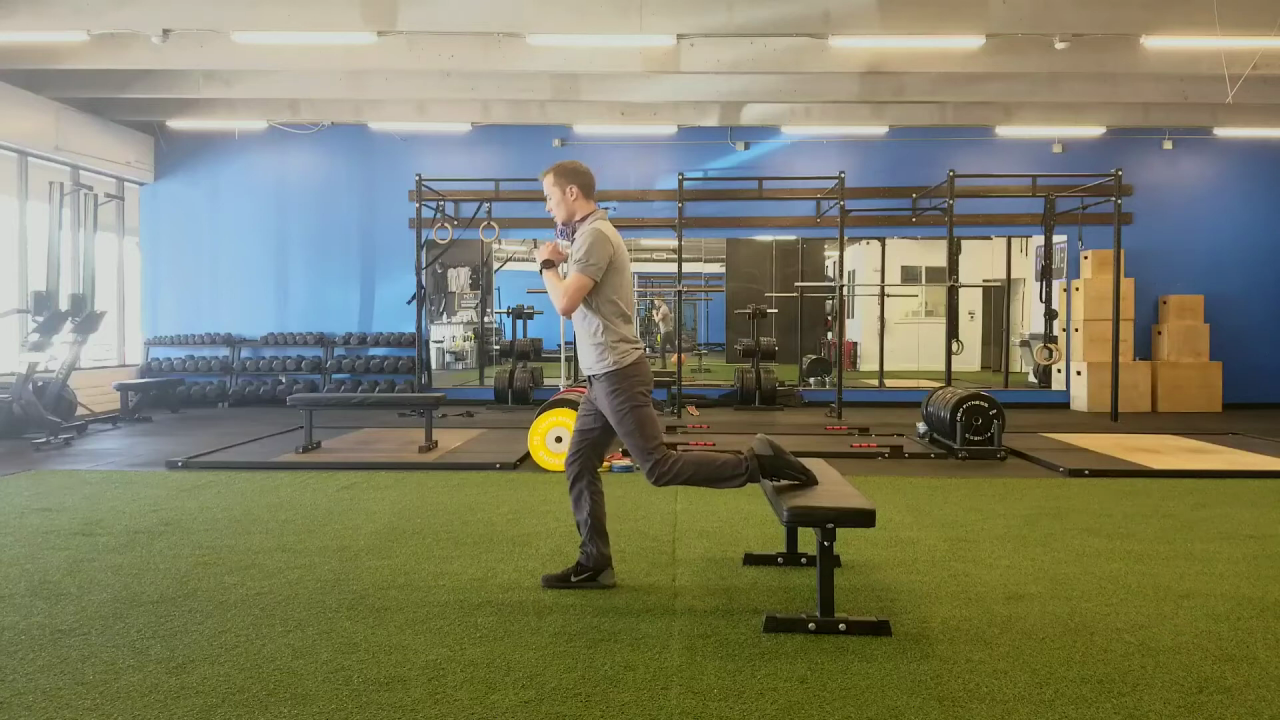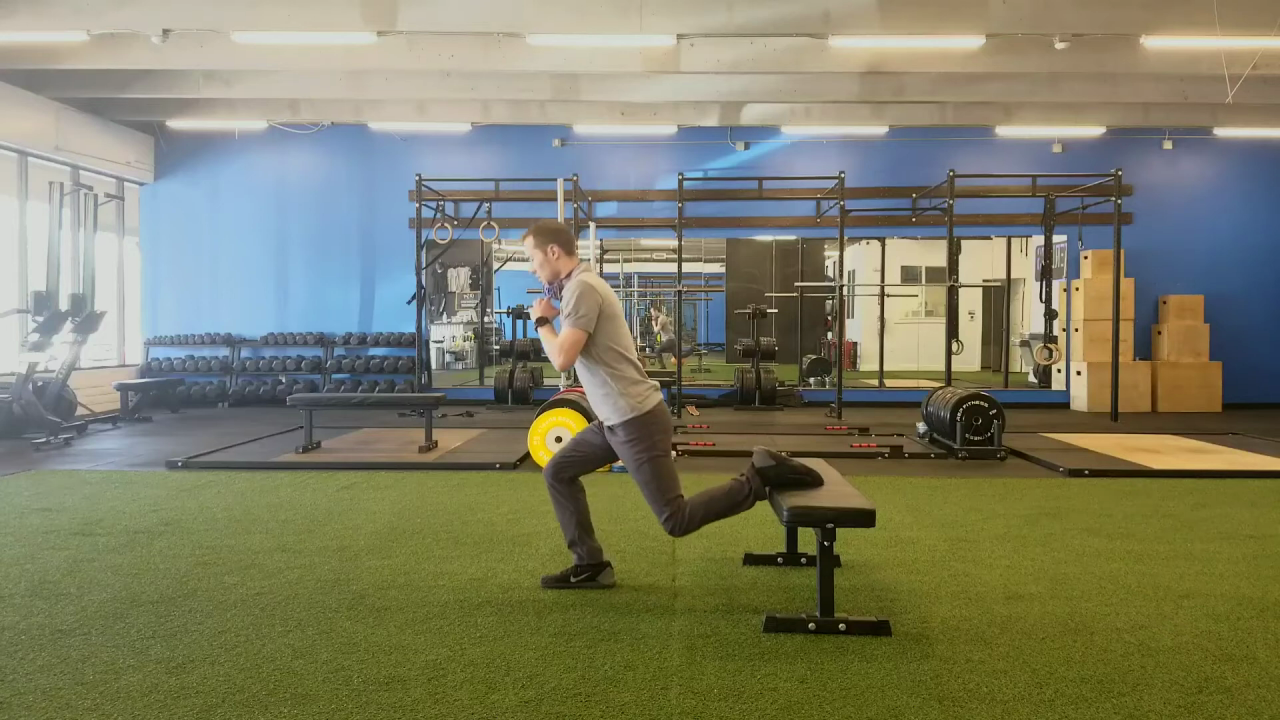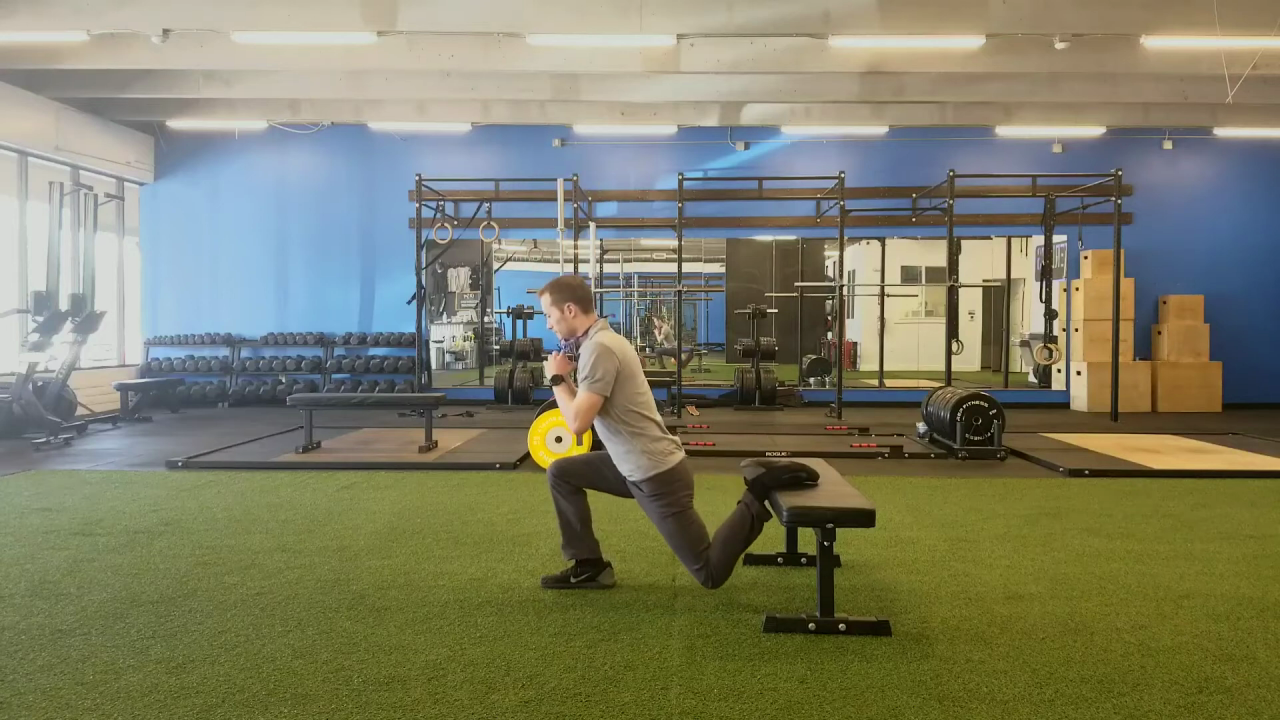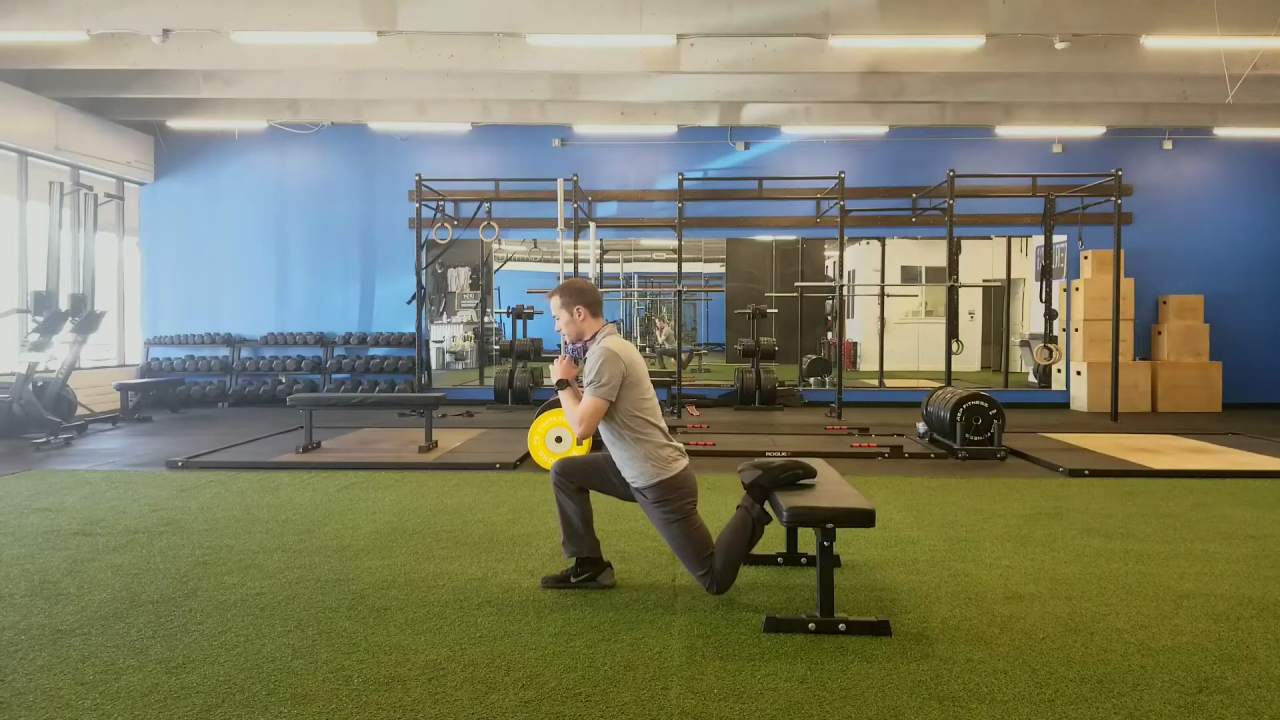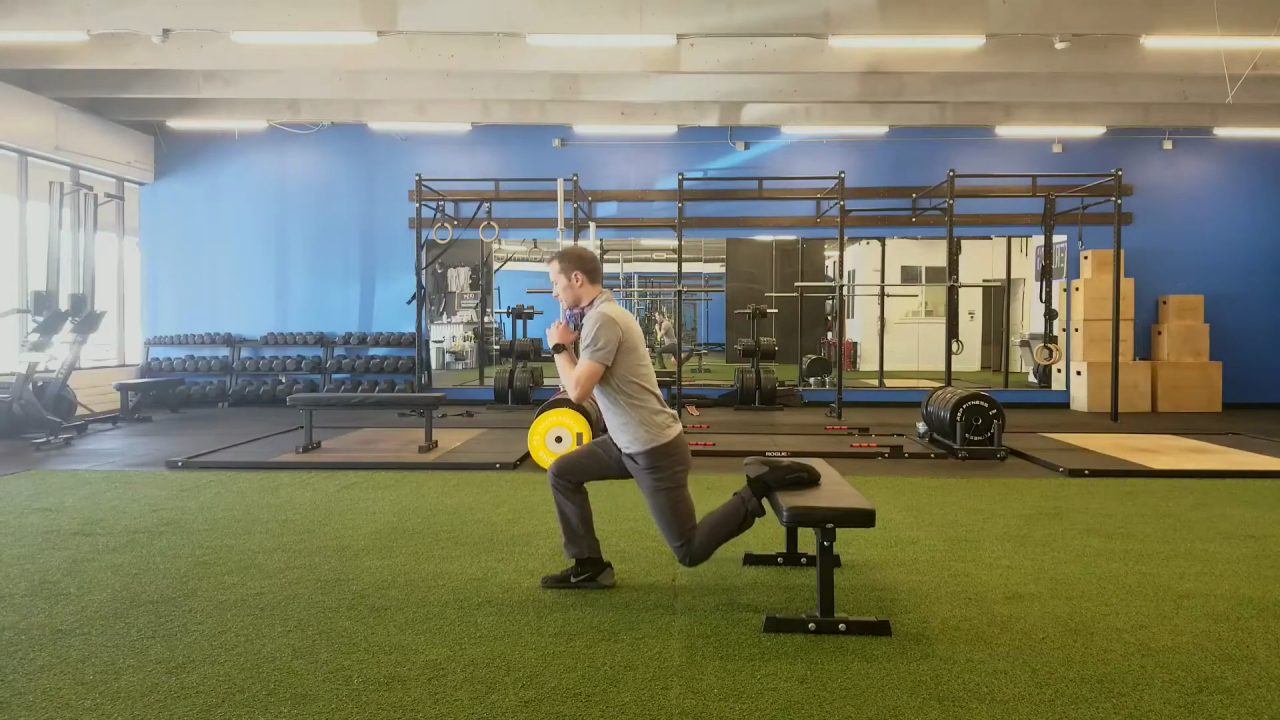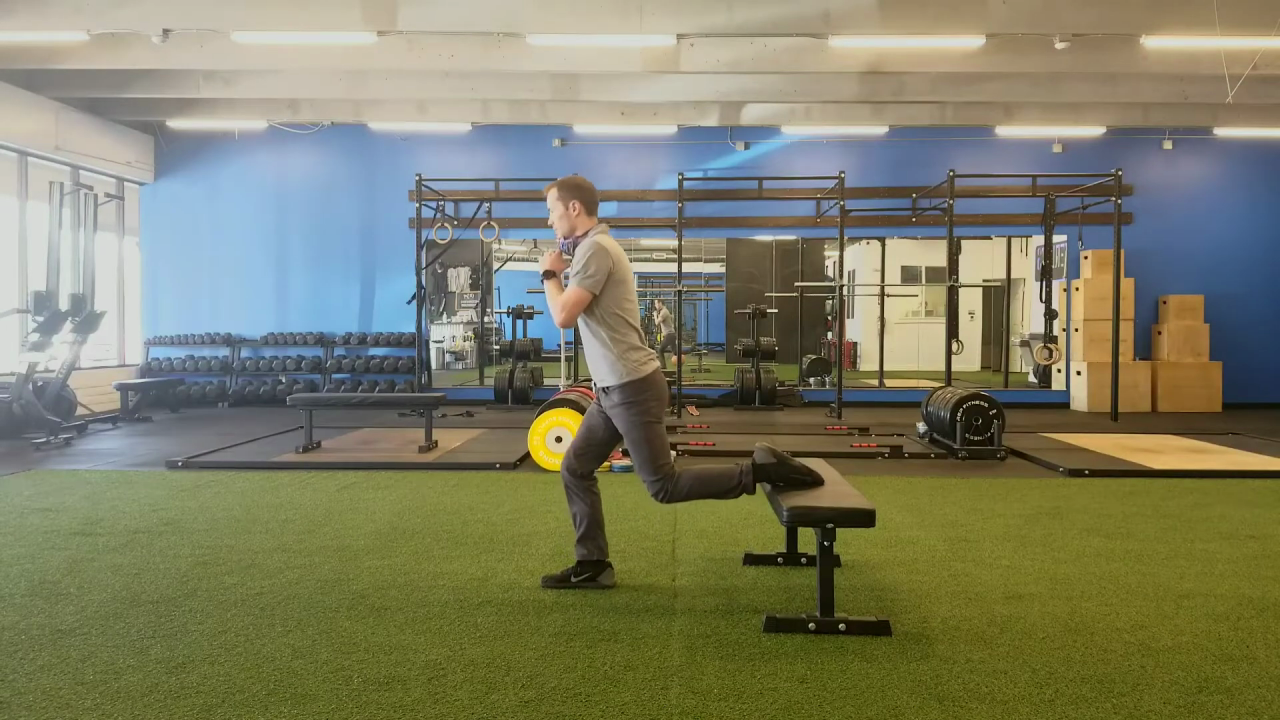
dt=0.5s
person 1, frame 1
left shoulder: (594, 235)
right shoulder: (592, 233)
left elbow: (565, 303)
left wrist: (547, 265)
right wrist: (562, 266)
left hip: (618, 375)
right hip: (603, 376)
left knee: (659, 466)
right knee: (579, 466)
left ankle: (757, 460)
right ankle: (594, 564)
person 1, frame 2
left shoulder: (581, 288)
right shoulder: (581, 285)
left elbow: (563, 359)
right elbow: (571, 355)
left wrist: (542, 321)
right wrist: (554, 320)
left hip: (636, 420)
right hip: (617, 418)
left knee: (676, 518)
right knee: (558, 472)
left ankle: (759, 476)
right ankle: (591, 565)
person 1, frame 3
left shoulder: (598, 349)
right shoulder: (602, 339)
left elbow: (578, 422)
right elbow: (587, 406)
left wrist: (557, 380)
right wrist: (567, 381)
left hip: (656, 475)
right hip: (638, 467)
left knee: (710, 571)
right knee: (561, 474)
left ankle: (759, 493)
right ankle: (589, 565)
person 1, frame 4
left shoulder: (605, 354)
right shoulder: (608, 345)
left elbow: (582, 427)
right elbow: (591, 412)
left wrist: (562, 383)
right wrist: (571, 385)
left hip: (660, 481)
right hip: (643, 472)
left knee: (715, 578)
right knee: (564, 472)
left ankle: (758, 496)
right ankle: (589, 565)
person 1, frame 5
left shoulder: (602, 319)
right shoulder: (604, 313)
left elbow: (578, 390)
right elbow: (586, 382)
left wrist: (559, 347)
right wrist: (569, 348)
left hip: (655, 449)
right hip: (633, 442)
left knee: (689, 550)
right knee: (561, 472)
left ankle: (761, 487)
right ankle: (589, 565)
person 1, frame 6
left shoulder: (594, 249)
right shoulder: (594, 247)
left elbow: (564, 317)
right elbow: (577, 312)
left wrist: (549, 275)
right wrist: (562, 273)
left hip: (633, 387)
right hip: (614, 389)
left knee: (664, 485)
right knee: (575, 468)
left ankle: (758, 469)
right ankle: (592, 565)
